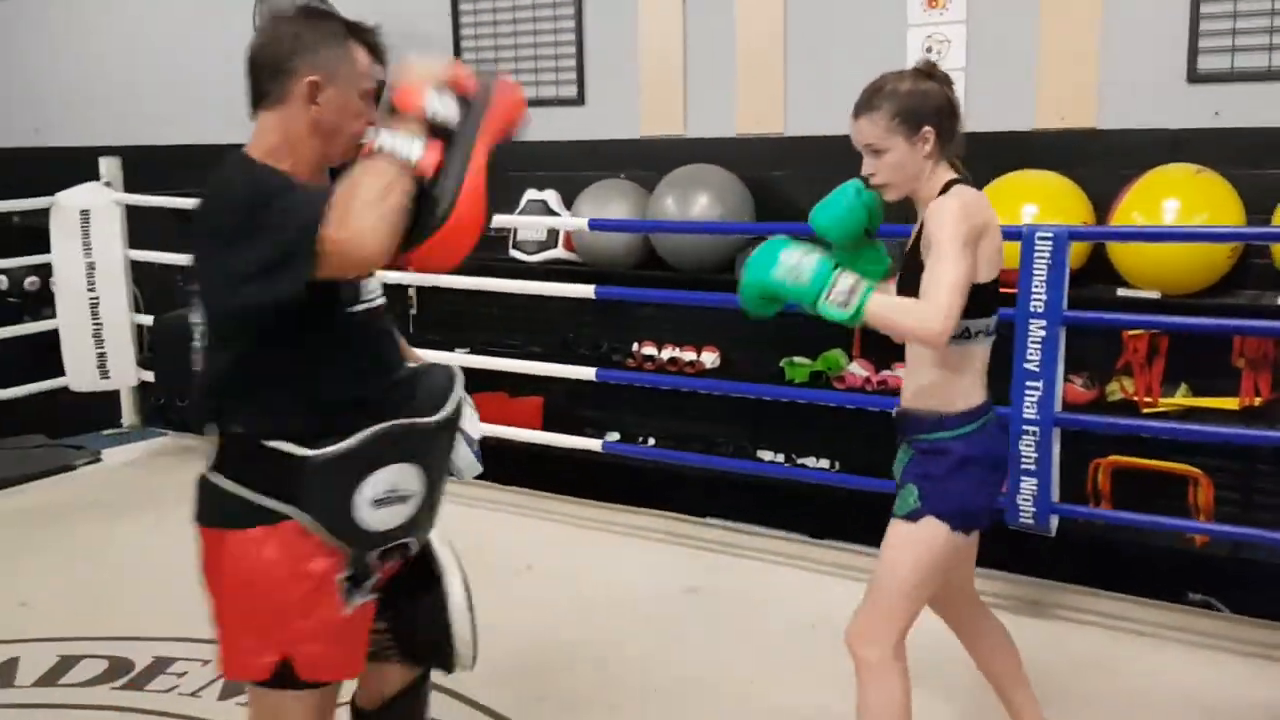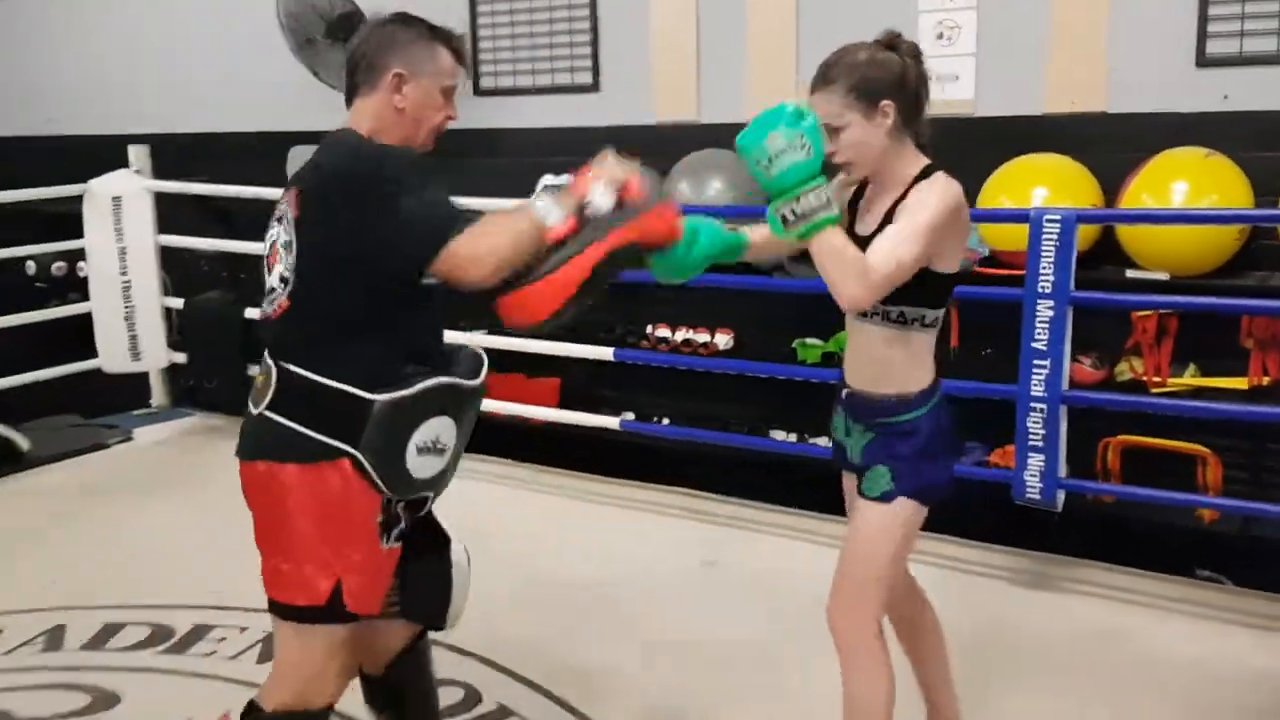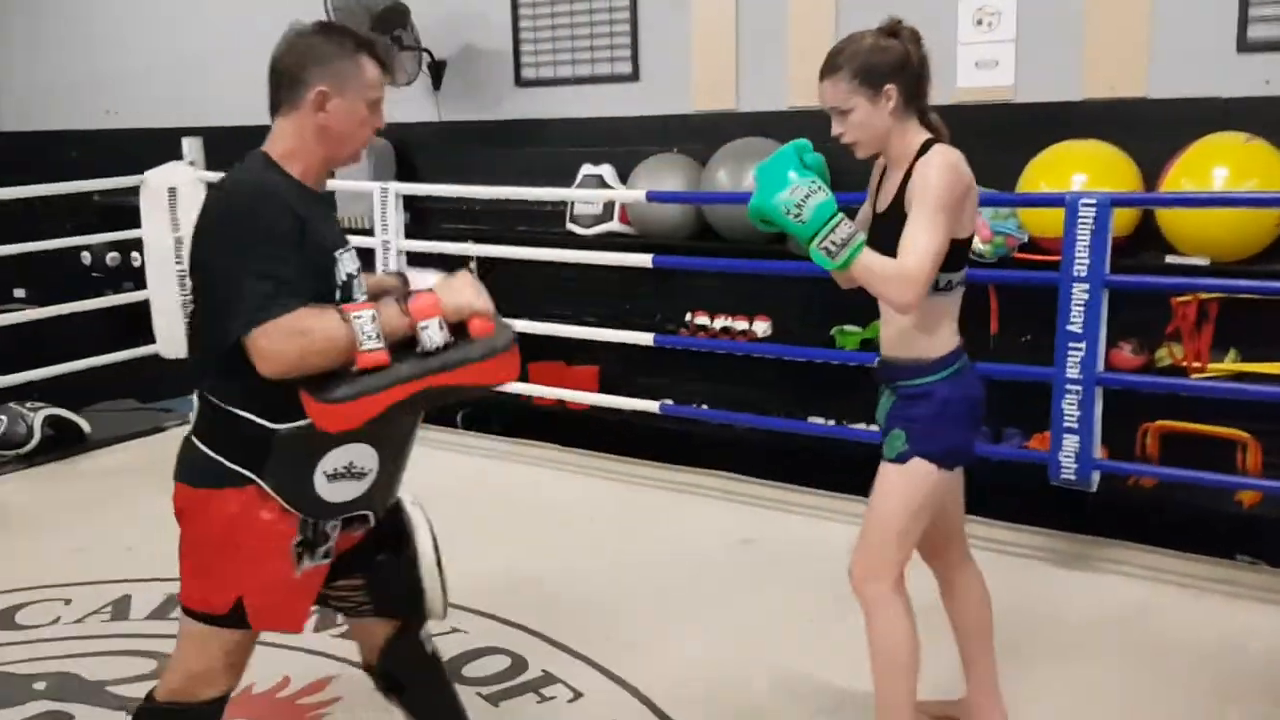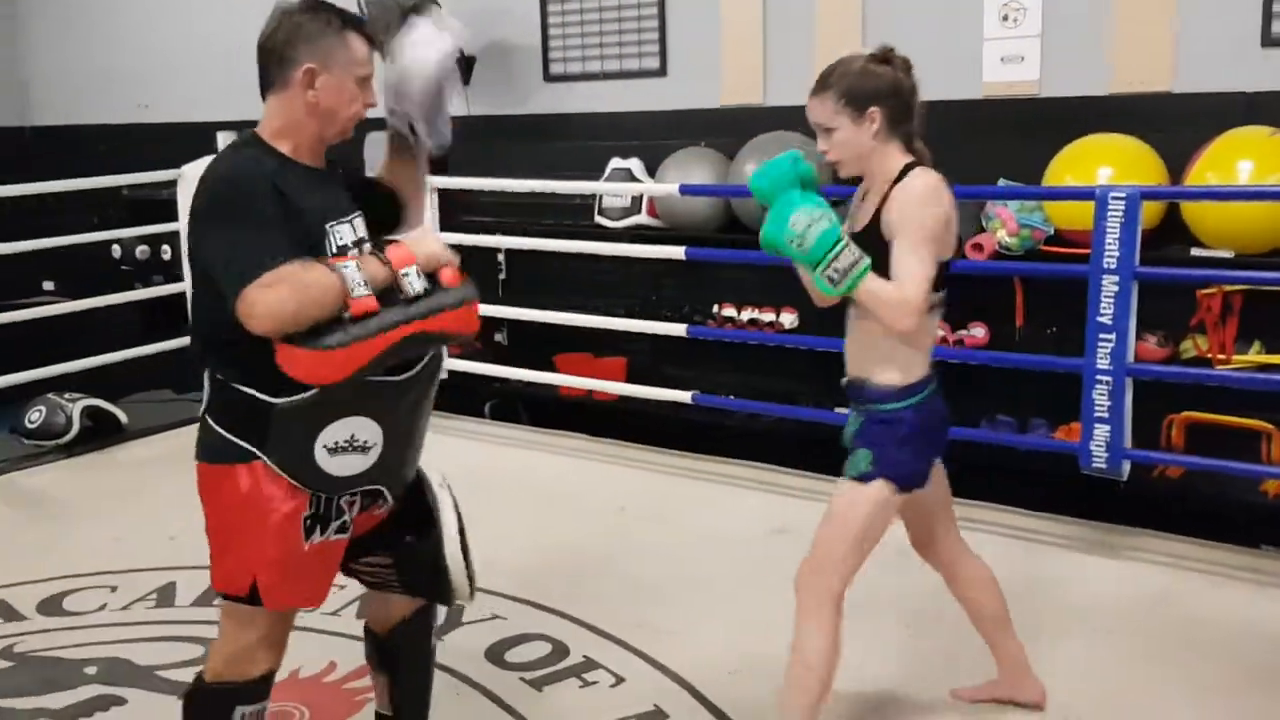
dt=0.4s
person 1, frame 1
left shoulder: (302, 200)
right shoulder: (244, 199)
right elbow: (361, 243)
left wrist: (429, 384)
right wrist: (412, 123)
left hip: (356, 510)
right hip: (282, 522)
left knee: (403, 659)
person 1, frame 2
left shoulder: (331, 173)
right shoulder: (372, 172)
right elbow: (475, 256)
right wrist: (578, 195)
left hip: (347, 450)
right hip: (322, 457)
left knee: (395, 618)
person 1, frame 3
left shoulder: (299, 197)
right shoulder: (253, 204)
right elbow: (278, 345)
left wrist: (401, 289)
right wrist: (421, 312)
left hip: (318, 471)
right hip: (252, 481)
left knee: (389, 614)
person 1, frame 4
left shoulder: (325, 172)
right shoulder: (239, 184)
left elbow: (392, 204)
right elbow: (269, 305)
left wrist: (413, 130)
right wrist: (395, 262)
left hip: (354, 449)
right hip: (269, 463)
left knee: (408, 592)
right knee: (250, 649)
person 2, frame 1
left shoulder: (958, 207)
right shoulder: (933, 214)
left elbow: (935, 326)
right elbow: (896, 320)
left wrist: (823, 282)
right wrist: (851, 245)
left hip: (955, 448)
right hip: (940, 442)
left knee: (873, 638)
right knee: (956, 603)
person 2, frame 2
left shoulder: (939, 197)
right shoulder: (863, 184)
left elbow: (858, 289)
right elbow: (780, 239)
left wrist: (801, 187)
right wrist: (714, 240)
left hip: (906, 429)
right hip: (859, 414)
left knee: (851, 614)
right knee: (888, 582)
person 2, frame 3
left shoulder: (940, 167)
right shoulder: (889, 168)
left elbow: (906, 289)
right elbow: (855, 273)
left wrist: (821, 222)
right wrist: (806, 214)
left hip: (934, 394)
right hip: (915, 389)
left knee: (874, 574)
right knee: (945, 552)
person 2, frame 4
left shoulder: (920, 192)
right shoulder: (872, 191)
left elbow: (905, 317)
right elbow: (825, 296)
left wrist: (829, 251)
right wrist: (798, 222)
left hip: (895, 415)
right hip: (890, 408)
left knee: (817, 588)
right knee: (940, 545)
